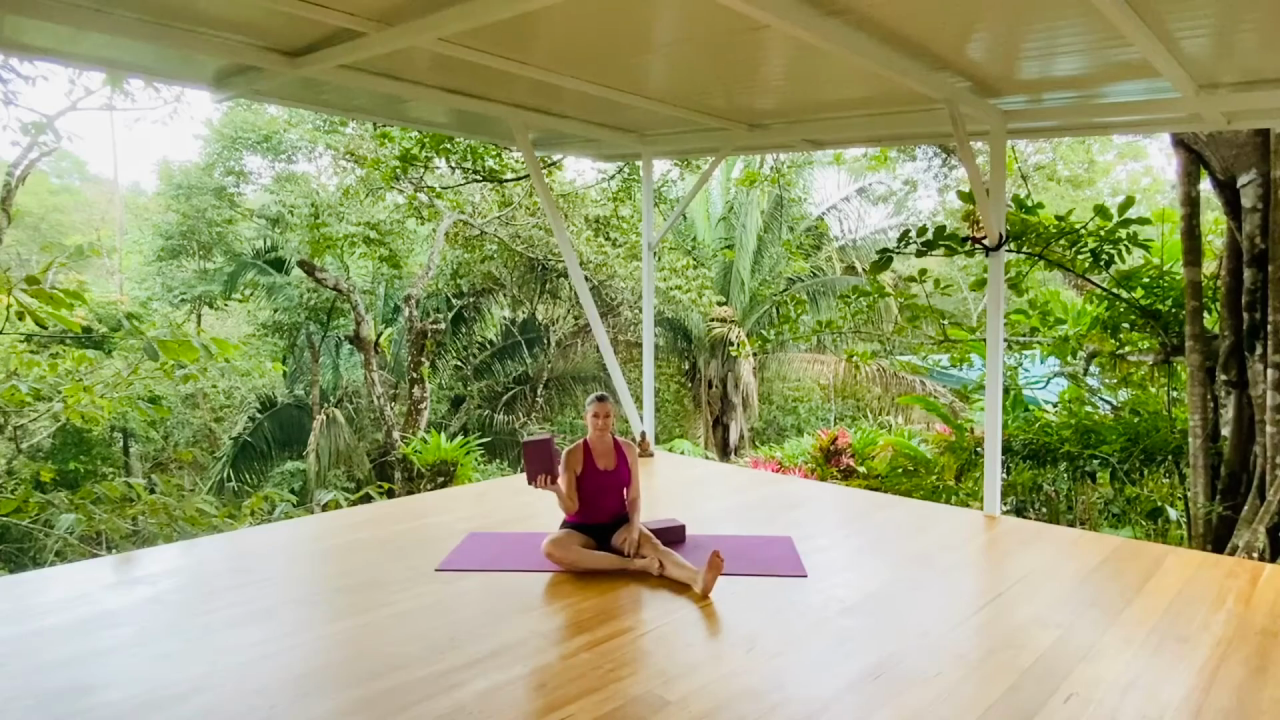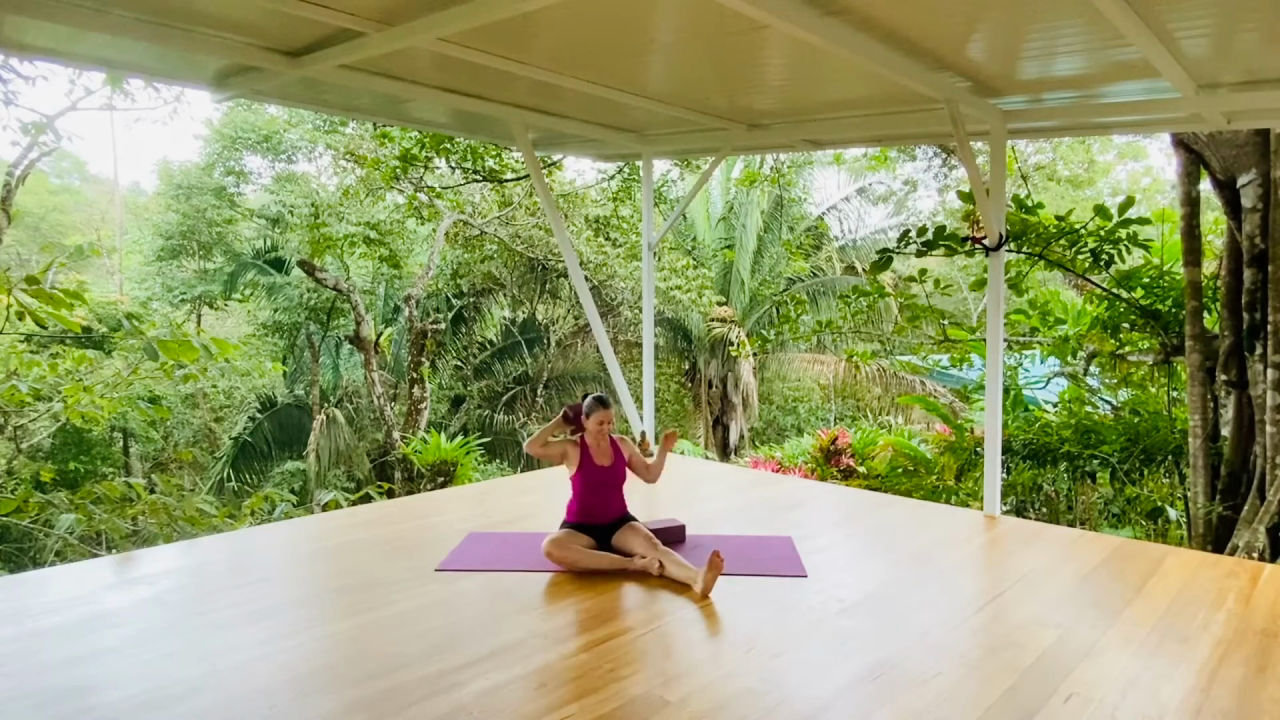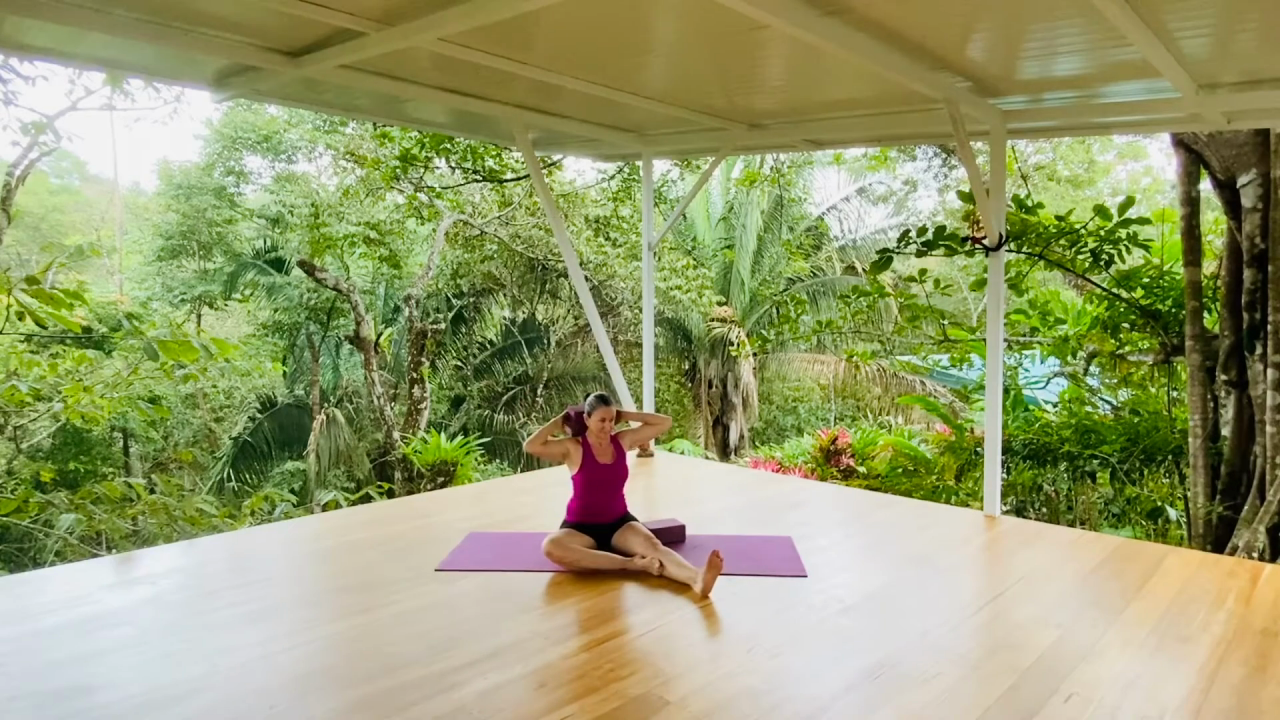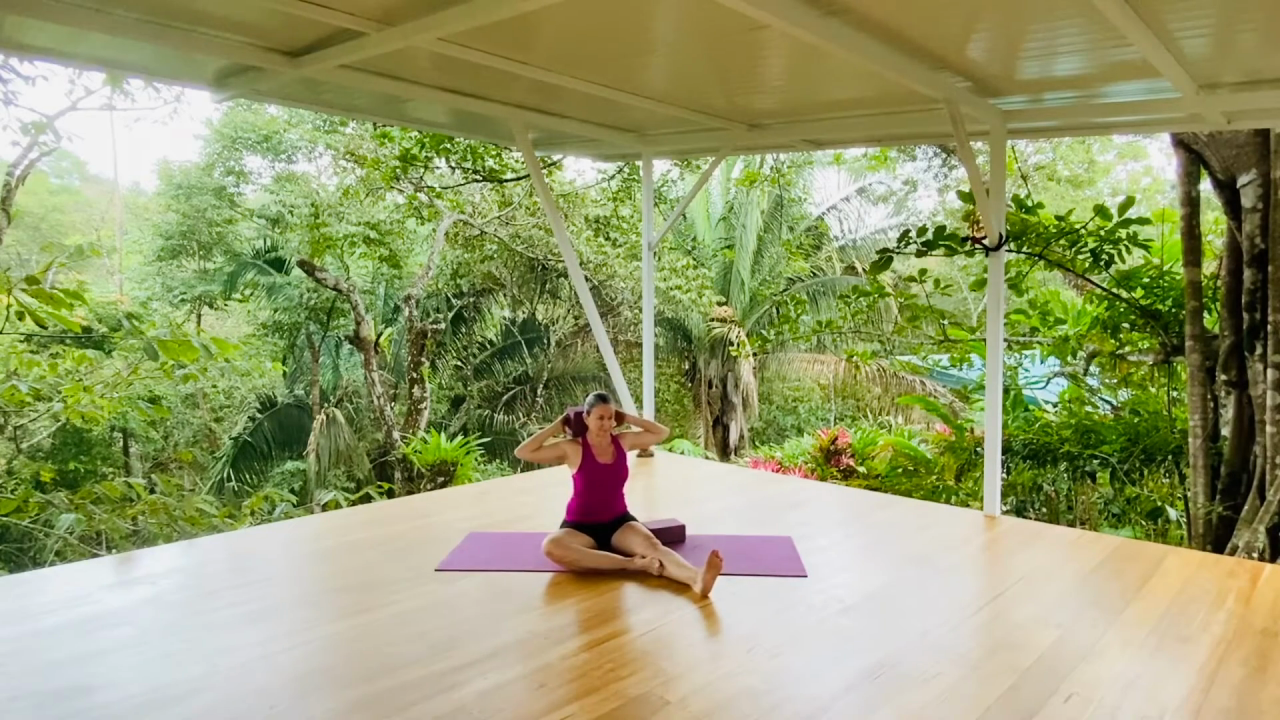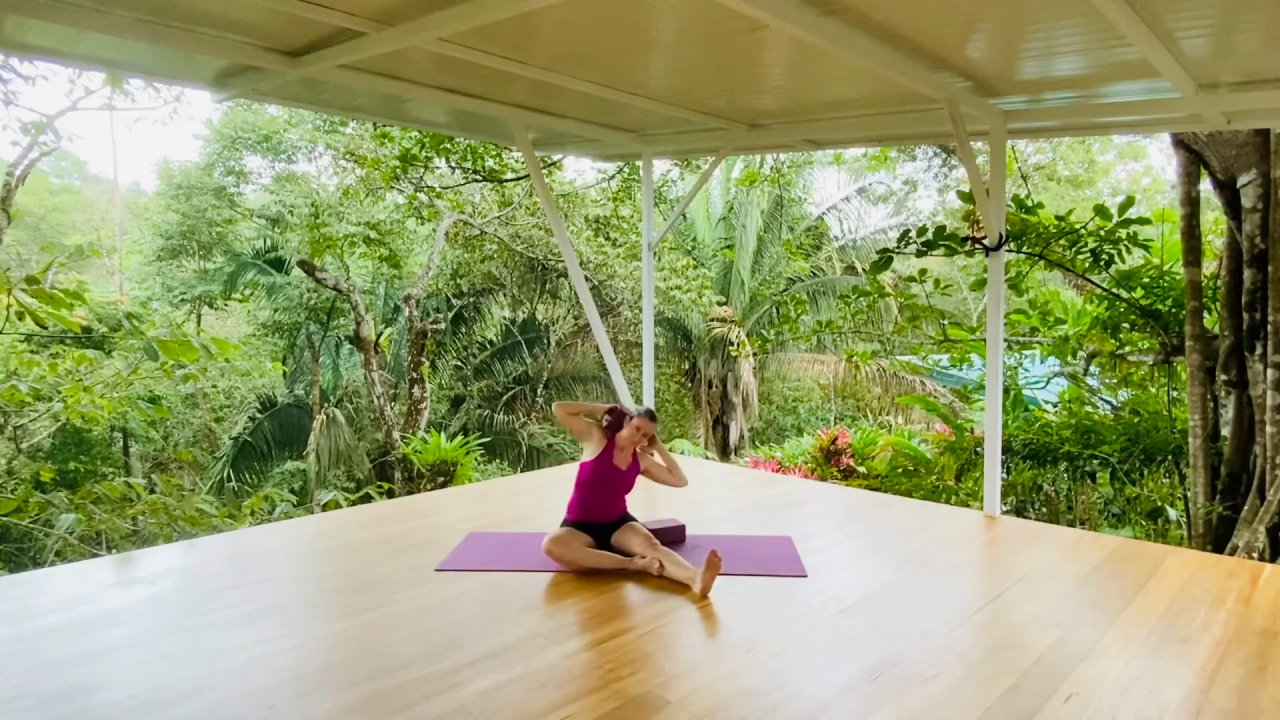
dt=1s
person 1, frame 1
left shoulder: (627, 449)
right shoulder: (573, 455)
left elbow: (634, 497)
right elbow: (570, 509)
left wrist: (634, 527)
right wrist: (557, 490)
left hip: (618, 523)
right hip: (581, 528)
left knee: (651, 545)
right knee: (551, 547)
left ankle: (697, 578)
right ankle: (634, 564)
person 1, frame 2
left shoulder: (622, 444)
right shoulder: (571, 448)
left elbow: (650, 475)
right elbow: (531, 447)
left wrist: (663, 451)
right wrist: (558, 423)
left hip: (619, 523)
right hip: (581, 527)
left knee: (652, 545)
right knee: (551, 547)
left ankle: (696, 578)
right ankle: (632, 563)
person 1, frame 3
left shoulder: (623, 440)
right shoulder: (573, 448)
left elbow: (665, 422)
right elbow: (531, 446)
left wrist: (625, 415)
right wrist: (558, 421)
left hip: (619, 522)
right hip: (581, 527)
left knee: (652, 545)
right knee: (551, 547)
left ankle: (697, 578)
right ankle: (631, 563)
person 1, frame 4
left shoulder: (623, 441)
right shoulder: (572, 448)
left elbow: (662, 433)
right elbow: (522, 453)
left wrist: (627, 418)
right wrist: (557, 426)
left hip: (618, 522)
right hip: (581, 526)
left knee: (651, 544)
right knee: (551, 546)
left ankle: (696, 578)
right ankle: (631, 563)
person 1, frame 5
left shoulder: (641, 460)
right shoulder: (597, 437)
left elbow: (680, 480)
right elbow: (558, 409)
left wrist: (658, 446)
right wrist: (600, 410)
left hip: (618, 523)
right hip: (581, 526)
left knee: (651, 545)
right knee: (552, 545)
left ankle: (695, 578)
right ankle: (632, 563)
